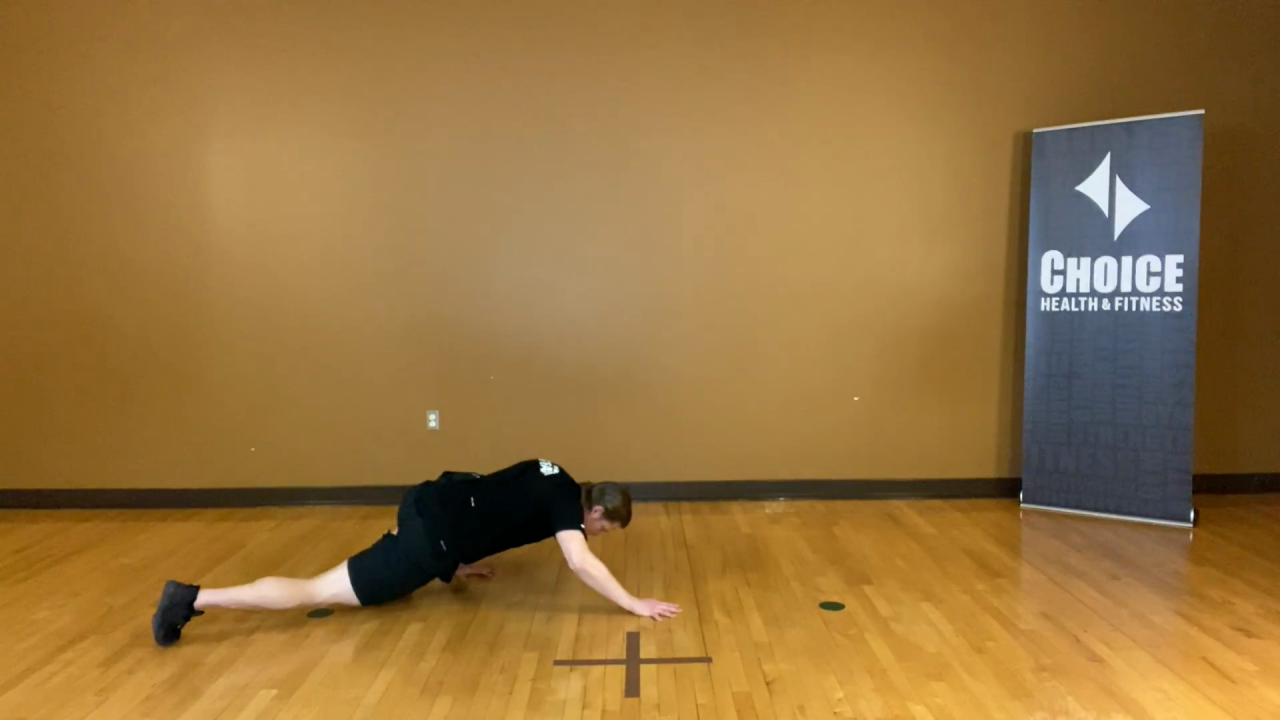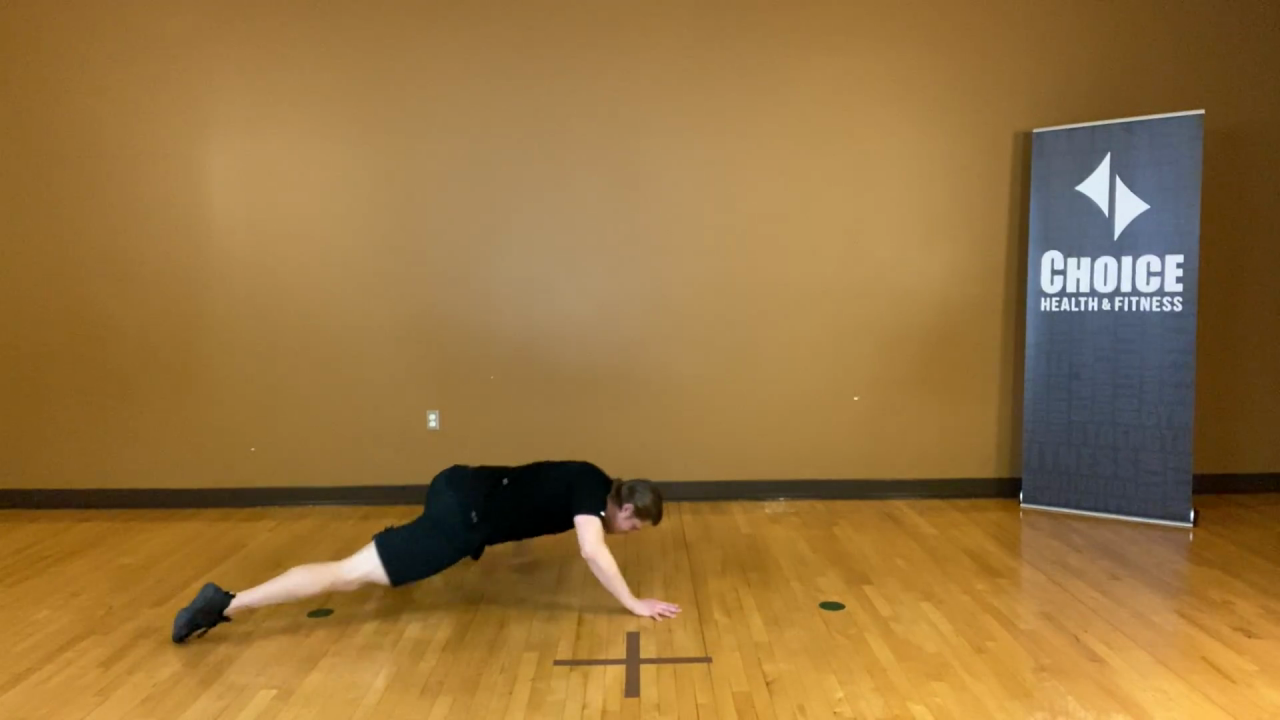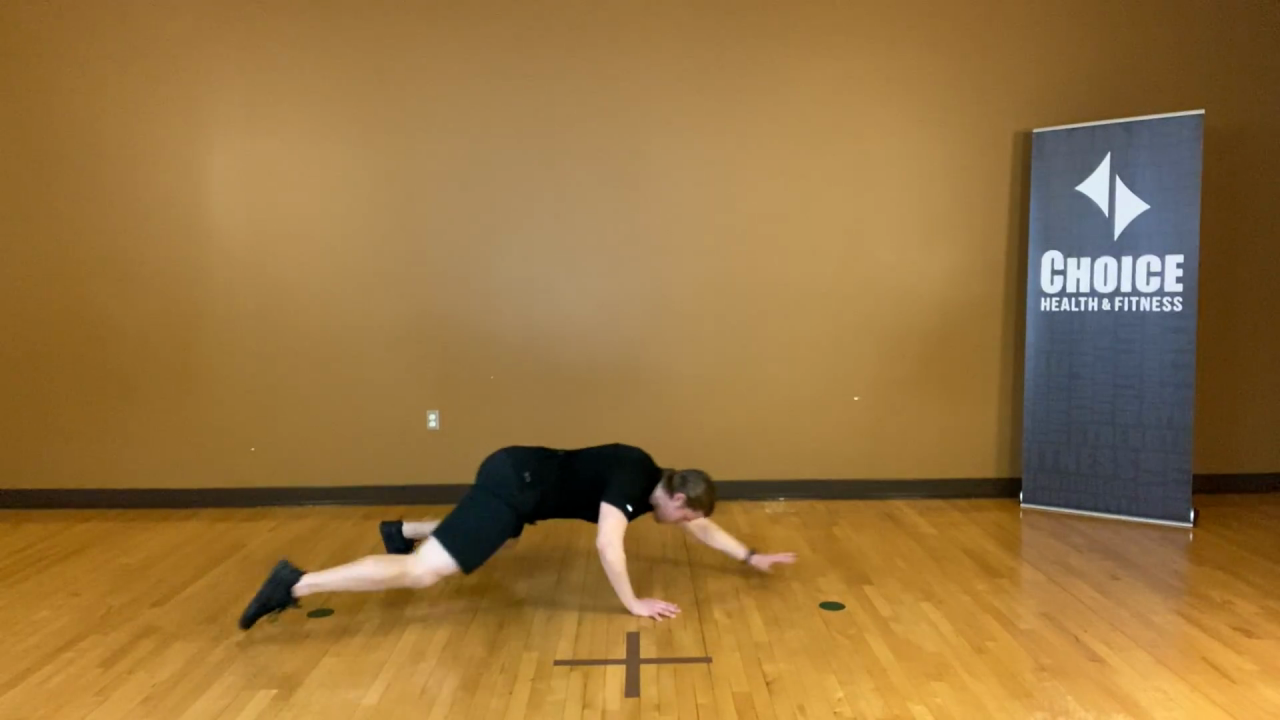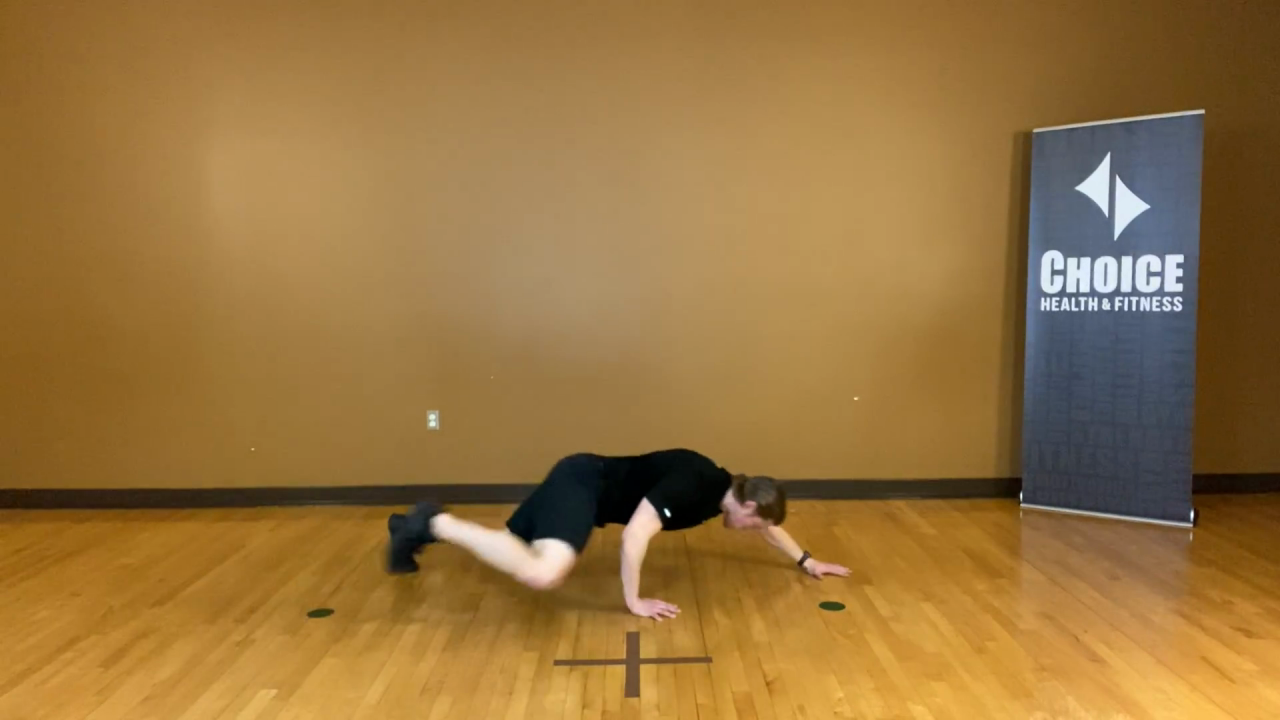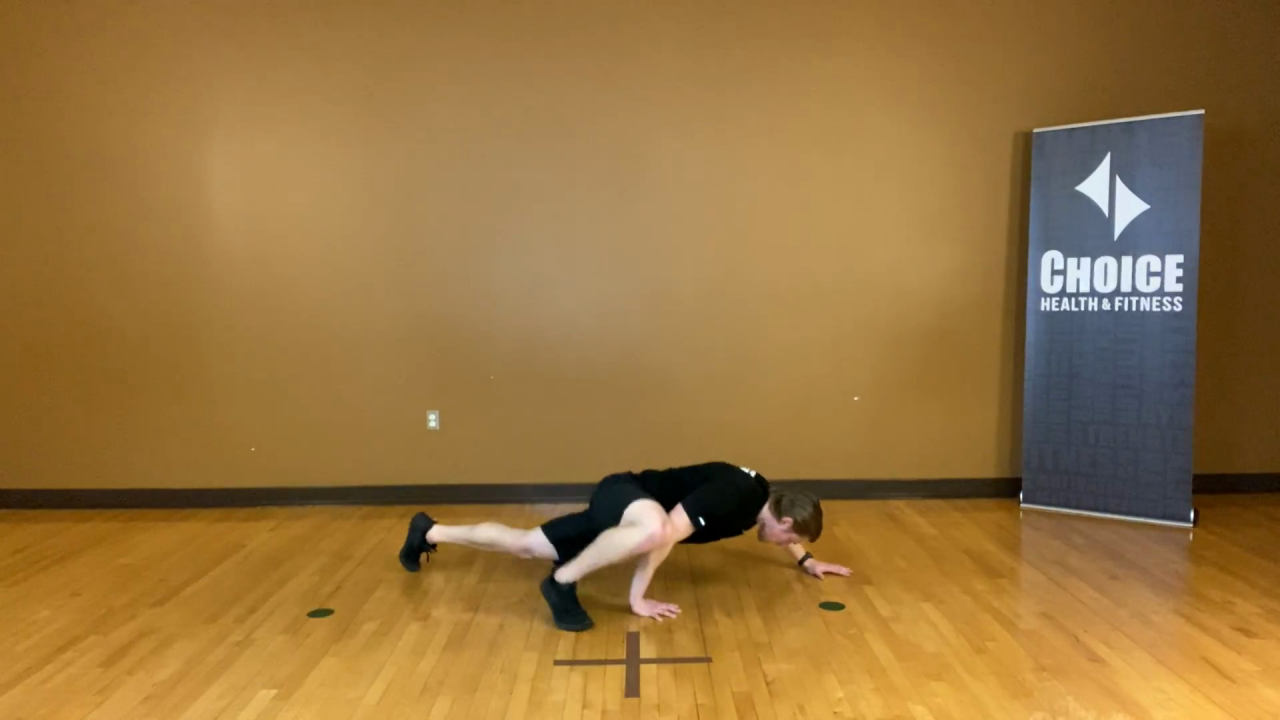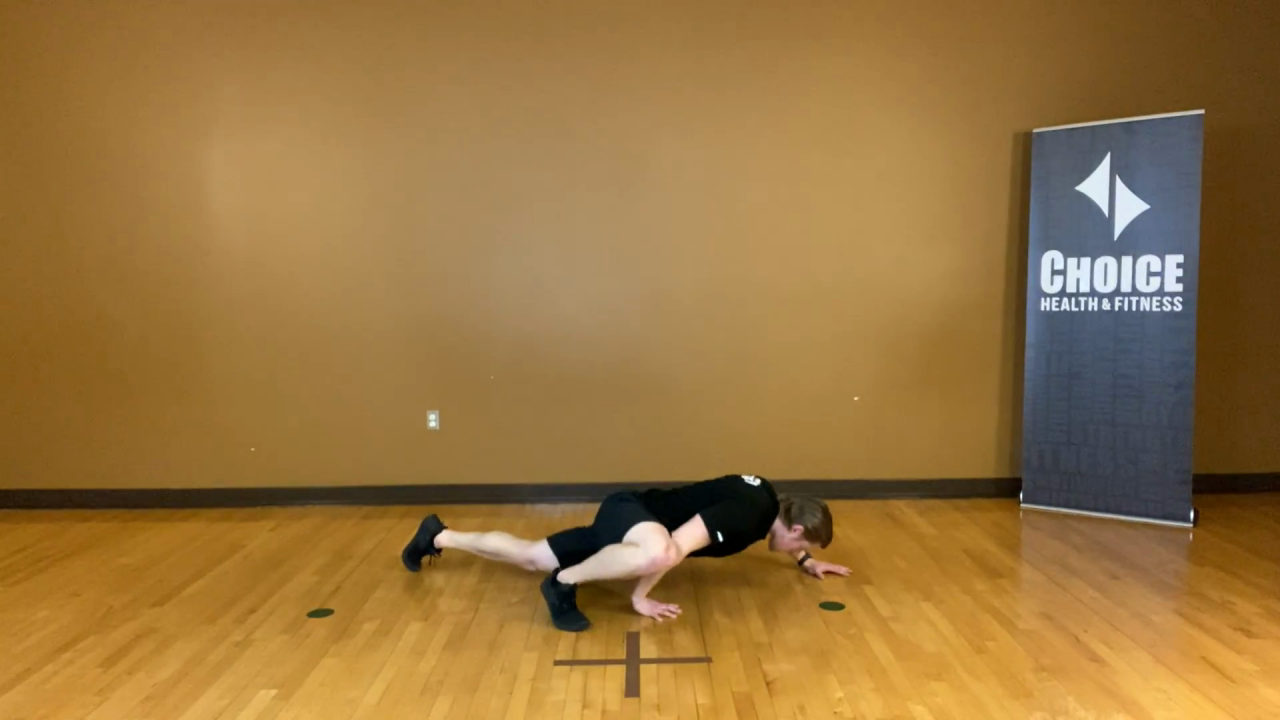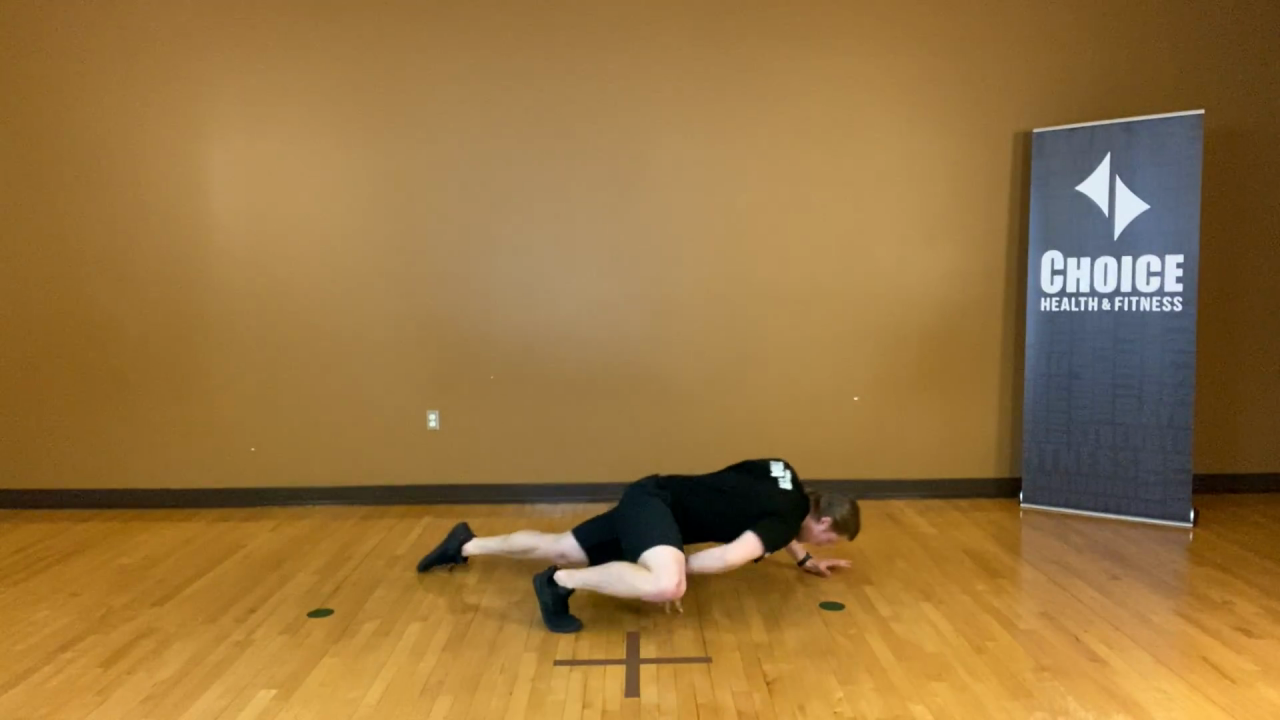
dt=0.3s
person 1, frame 1
left shoulder: (548, 475)
right shoulder: (565, 500)
right elbow: (580, 562)
left wrist: (464, 560)
right wrist: (634, 603)
left hip: (427, 498)
right hip: (430, 545)
right knee: (318, 591)
left ankle: (392, 543)
right ankle: (192, 598)
person 1, frame 2
left shoulder: (589, 480)
right shoulder: (594, 489)
right elbow: (594, 552)
right wrist: (632, 602)
left hip: (459, 484)
right hip: (461, 513)
right knee: (350, 574)
left ankle: (390, 541)
right ankle: (227, 604)
person 1, frame 3
left shoulder: (654, 482)
right shoulder: (631, 479)
left elbow: (697, 523)
right elbow: (608, 544)
left wrist: (750, 557)
right wrist: (632, 602)
left hip: (518, 473)
right hip: (514, 482)
right knee: (421, 571)
left ankle: (402, 531)
right ankle: (296, 583)
person 1, frame 4
left shoulder: (730, 491)
right shoulder: (692, 482)
left elbow: (765, 527)
right elbow: (635, 534)
left wrist: (805, 560)
right wrist: (634, 601)
left hip: (585, 484)
right hip: (580, 479)
left knee: (512, 542)
right knee: (540, 574)
left ankle: (410, 529)
right ankle: (433, 523)
person 1, frame 5
left shoulder: (762, 496)
right shoulder: (733, 496)
left elbow: (775, 531)
right elbow: (666, 532)
left wrist: (805, 561)
right wrist: (638, 599)
left hip: (620, 503)
right hip: (620, 495)
left knee: (524, 543)
right knee: (651, 529)
left ankle: (428, 532)
right ankle: (562, 582)
person 1, frame 6
left shoulder: (767, 499)
right shoulder: (750, 511)
right elbow: (679, 541)
left wrist: (805, 561)
right wrist: (640, 596)
left hip: (632, 513)
right hip: (626, 510)
left knee: (530, 556)
right knee: (657, 554)
left ankle: (437, 536)
right ankle: (564, 583)
person 1, frame 7
left shoulder: (786, 476)
right shoulder: (784, 520)
right elbow: (730, 555)
left wrist: (803, 560)
right wrist: (676, 575)
left hip: (653, 495)
right hip: (651, 503)
left knee: (560, 548)
right knee: (666, 585)
left ankle: (467, 545)
right ankle: (560, 583)
